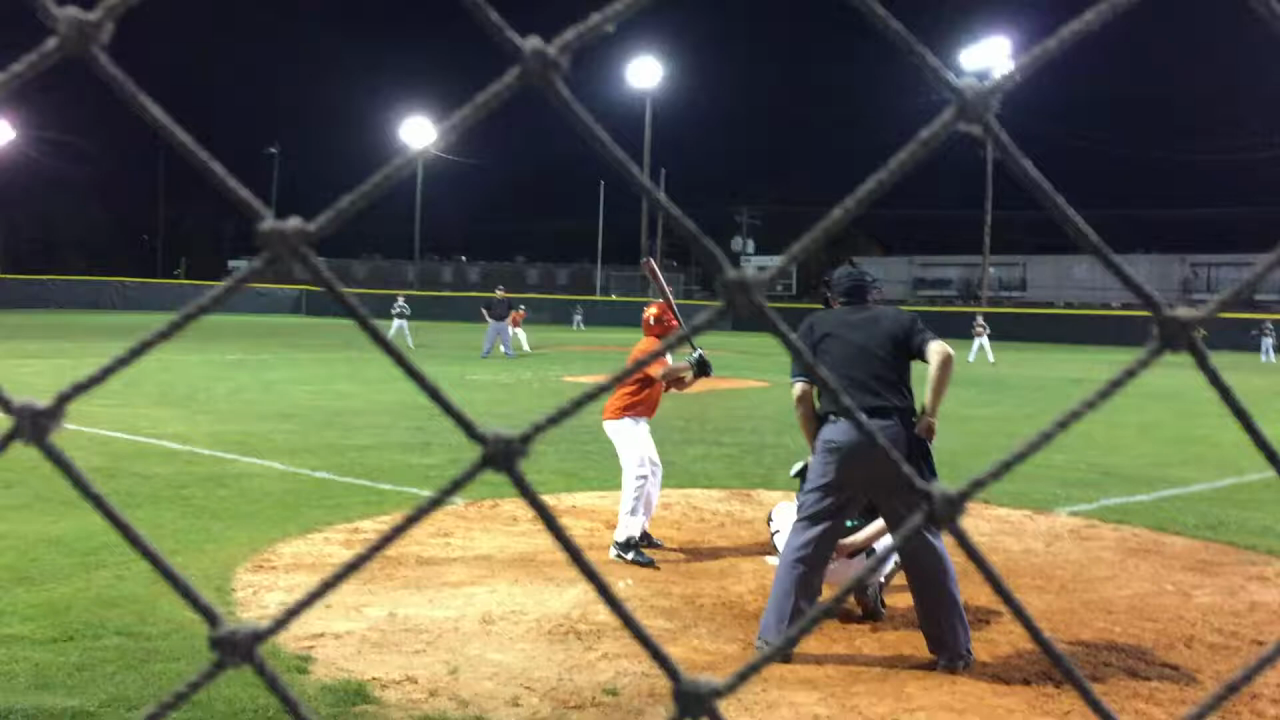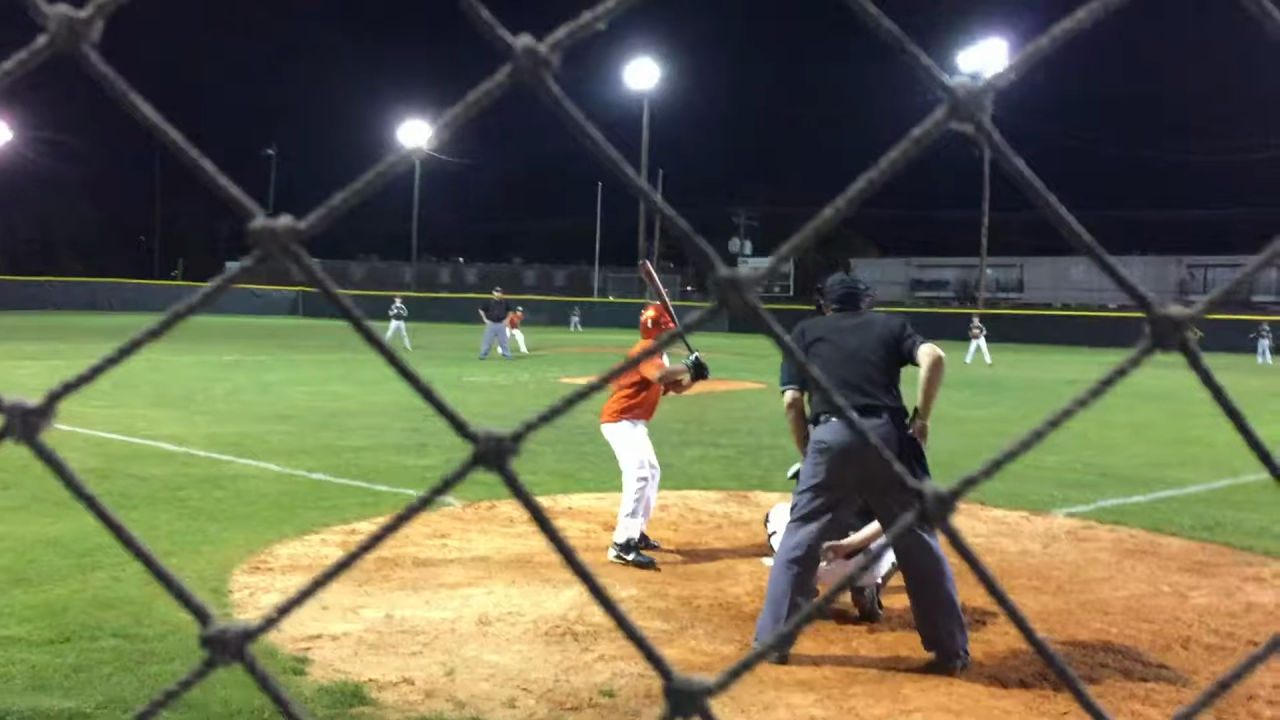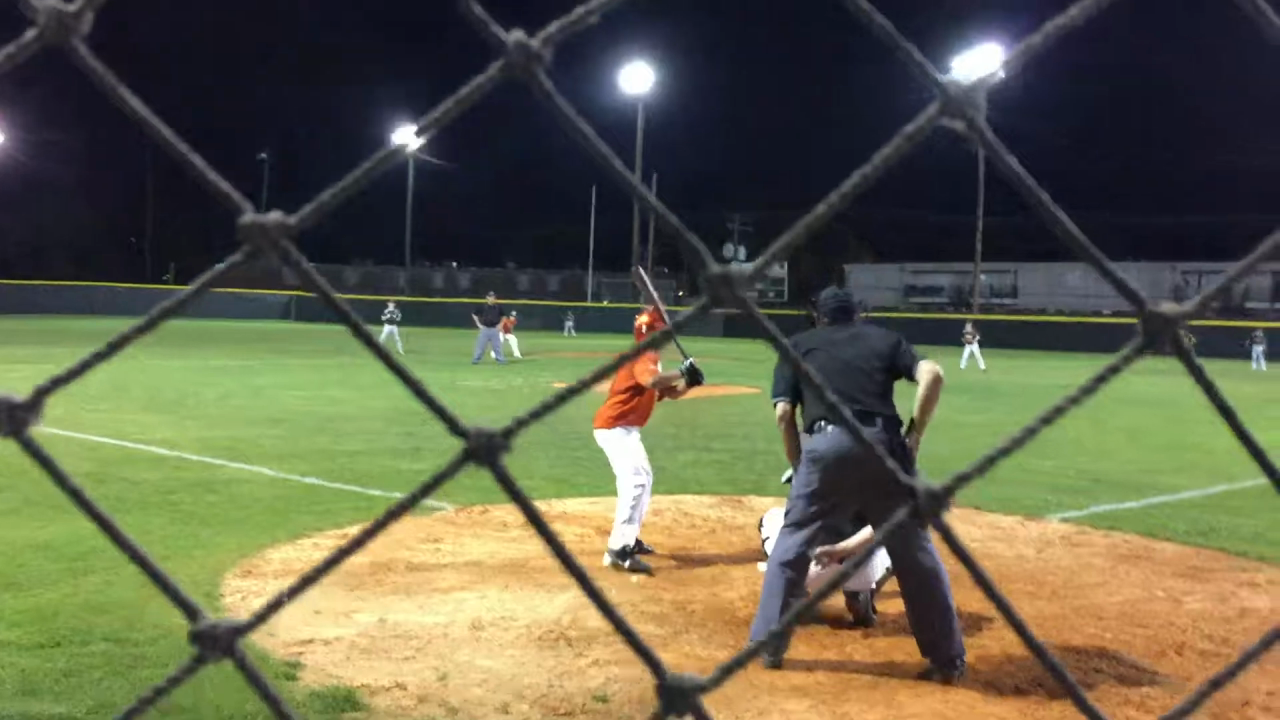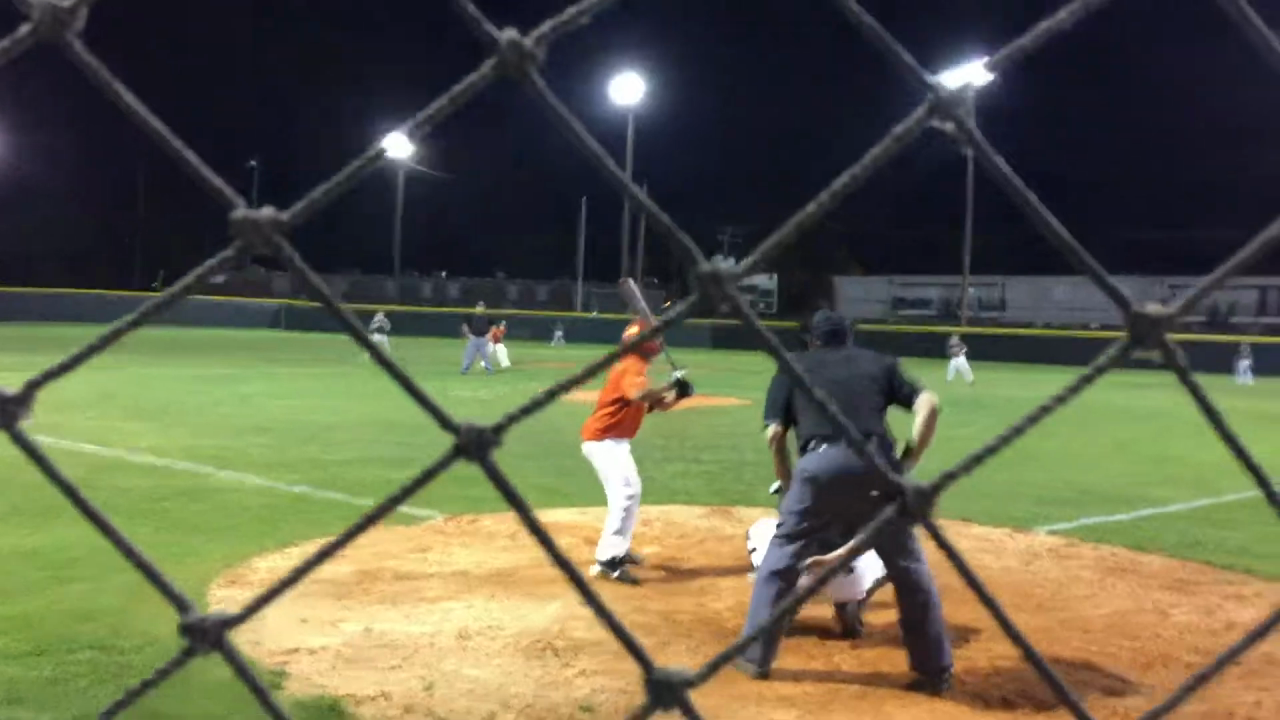
dt=0.1s
person 1, frame 1
left shoulder: (814, 325)
right shoulder: (900, 319)
left elbow: (801, 394)
right elbow: (942, 354)
left wrist: (815, 444)
right wrist: (928, 414)
left hip: (840, 435)
right hip: (896, 435)
left knee: (807, 539)
right knee: (923, 542)
left ankle: (775, 639)
right ankle: (954, 650)
person 1, frame 2
left shoulder: (806, 331)
right shoulder: (891, 324)
left elbow: (792, 401)
right elbow: (933, 357)
left wrist: (806, 452)
right wrist: (921, 418)
left hip: (831, 436)
right hip: (887, 436)
left knee: (800, 538)
right knee: (918, 542)
left ankle: (772, 640)
right ankle: (951, 651)
person 1, frame 3
left shoulder: (800, 344)
right shoulder: (886, 339)
left elbow: (783, 413)
right elbow: (931, 374)
left wrist: (798, 465)
right wrist: (913, 432)
left hip: (826, 444)
right hip: (883, 446)
left knee: (792, 546)
right knee: (915, 552)
left ankle: (768, 646)
right ankle: (947, 658)
person 1, frame 4
left shoulder: (793, 366)
right shoulder: (879, 363)
left elbow: (774, 434)
right elbow: (928, 403)
left wrist: (789, 485)
right wrist: (908, 458)
left hip: (820, 464)
right hip: (876, 465)
left knee: (783, 558)
right knee: (908, 565)
left ankle: (755, 656)
right ankle: (935, 670)
person 2, frame 1
left shoulder: (655, 348)
right shoulder: (650, 347)
left elbow: (677, 384)
right elbow: (664, 373)
left wrist: (697, 372)
right wrist: (691, 363)
left hip: (635, 419)
right hip: (623, 418)
left knee: (653, 471)
right knee: (638, 475)
left ankle: (638, 531)
right ankle: (623, 543)
person 2, frame 2
left shoulder: (653, 351)
right shoulder: (648, 349)
left elbow: (675, 387)
right elbow: (660, 376)
left wrist: (695, 375)
right wrist: (688, 365)
left hip: (633, 422)
right hip: (621, 421)
left knee: (651, 473)
right knee: (638, 476)
left ankle: (635, 533)
right ankle: (622, 544)
person 2, frame 3
left shoulder: (647, 357)
right shoulder: (644, 356)
left elbow: (669, 393)
right elbow: (653, 382)
left wrist: (689, 382)
right wrist: (682, 371)
left hip: (625, 428)
right hip: (615, 428)
left knee: (643, 479)
right knee: (635, 483)
left ankle: (629, 538)
right ankle: (619, 550)
person 2, frame 4
left shoulder: (634, 367)
right shoulder: (631, 367)
left elbow: (658, 404)
right elbow: (640, 395)
left wrist: (678, 394)
right wrist: (671, 384)
left hip: (614, 439)
right hip: (604, 439)
left knee: (631, 490)
right knee: (625, 494)
left ankle: (618, 548)
right ankle: (607, 560)
